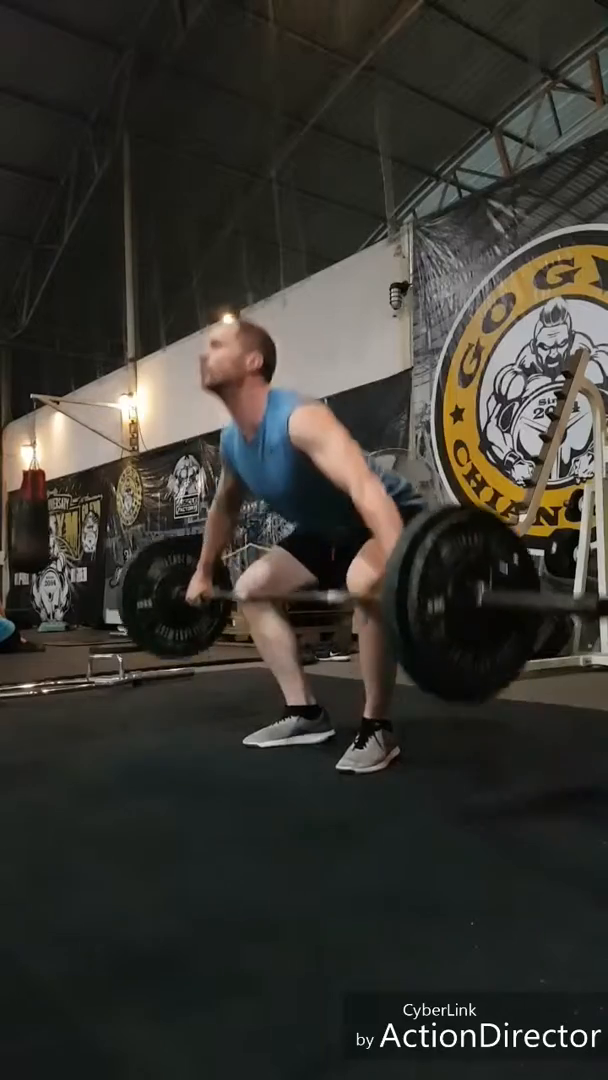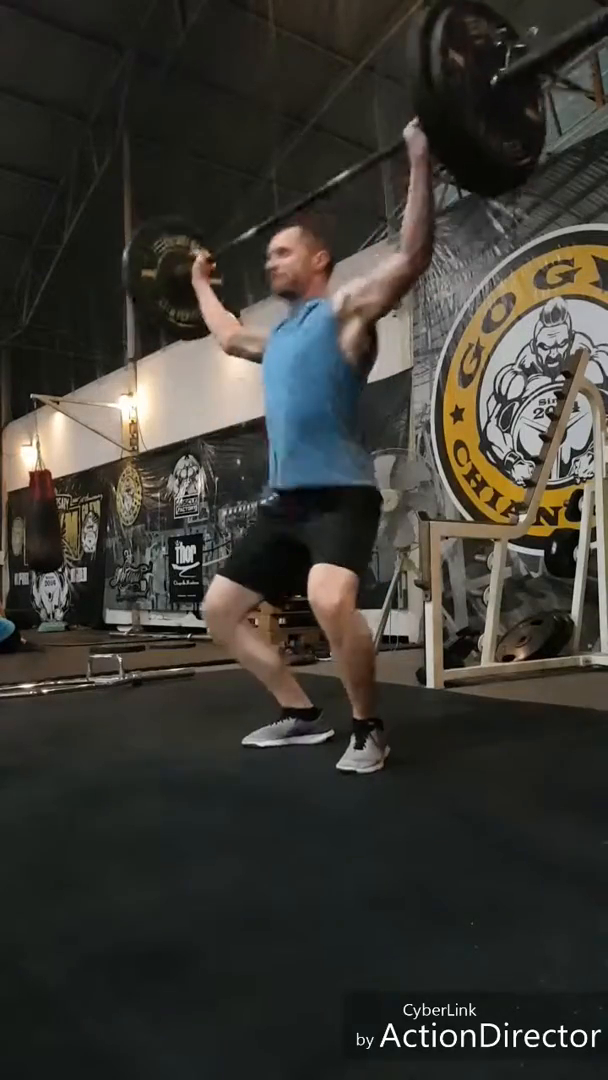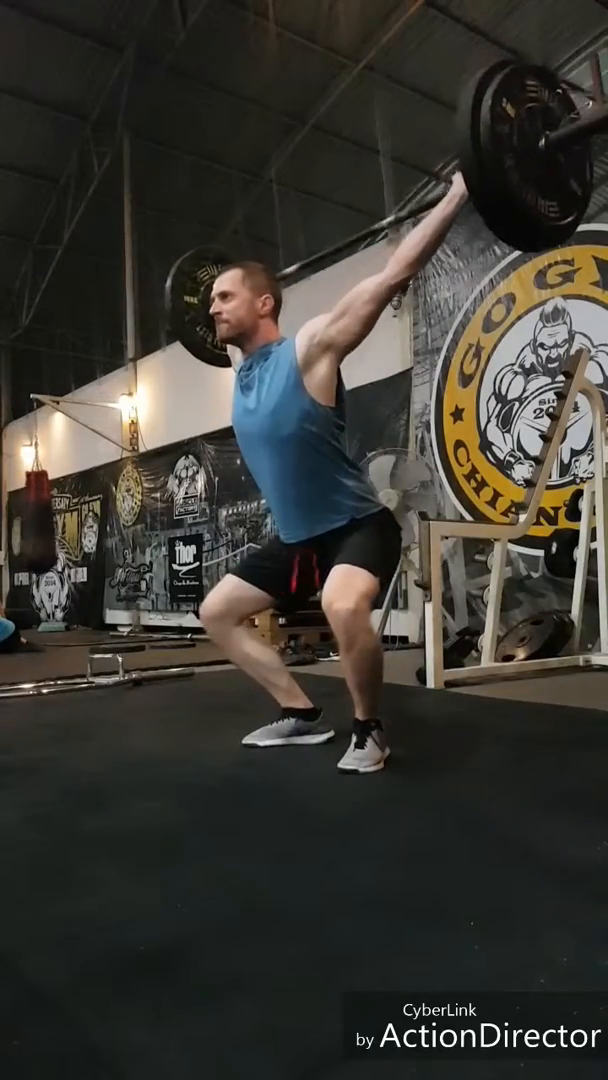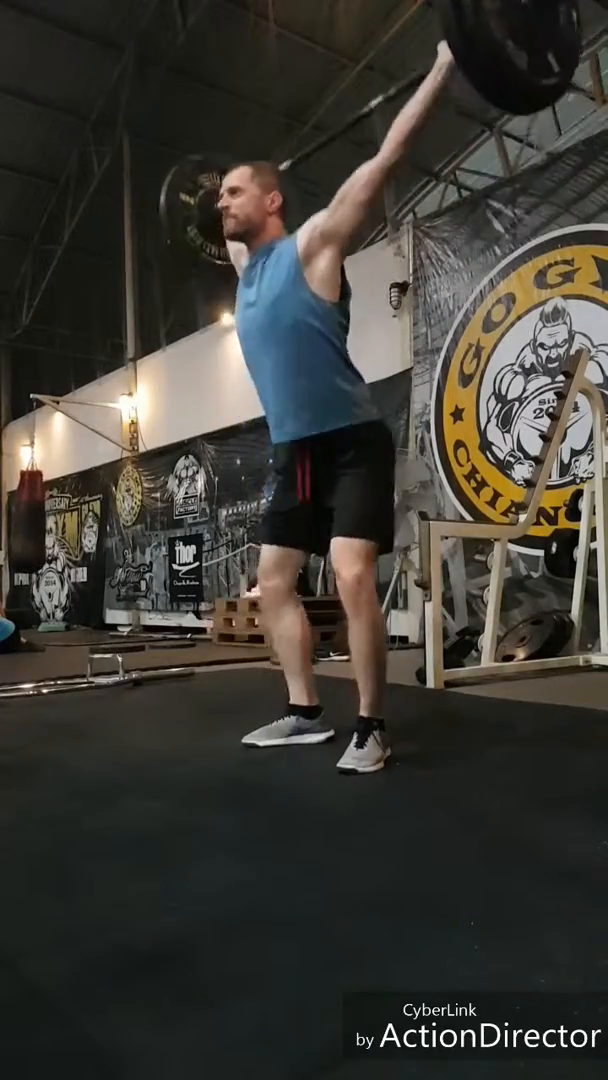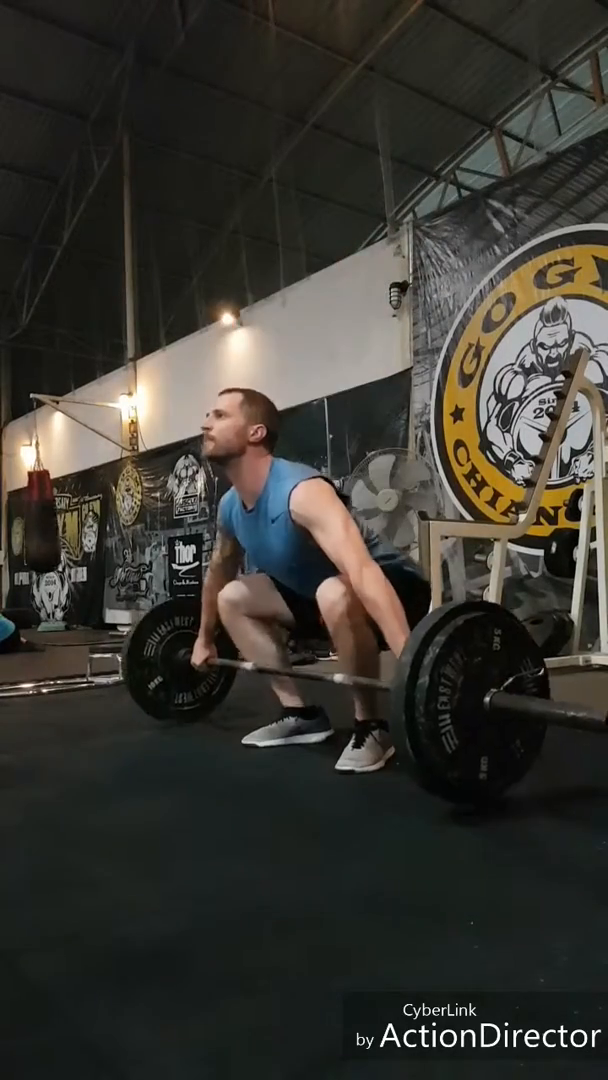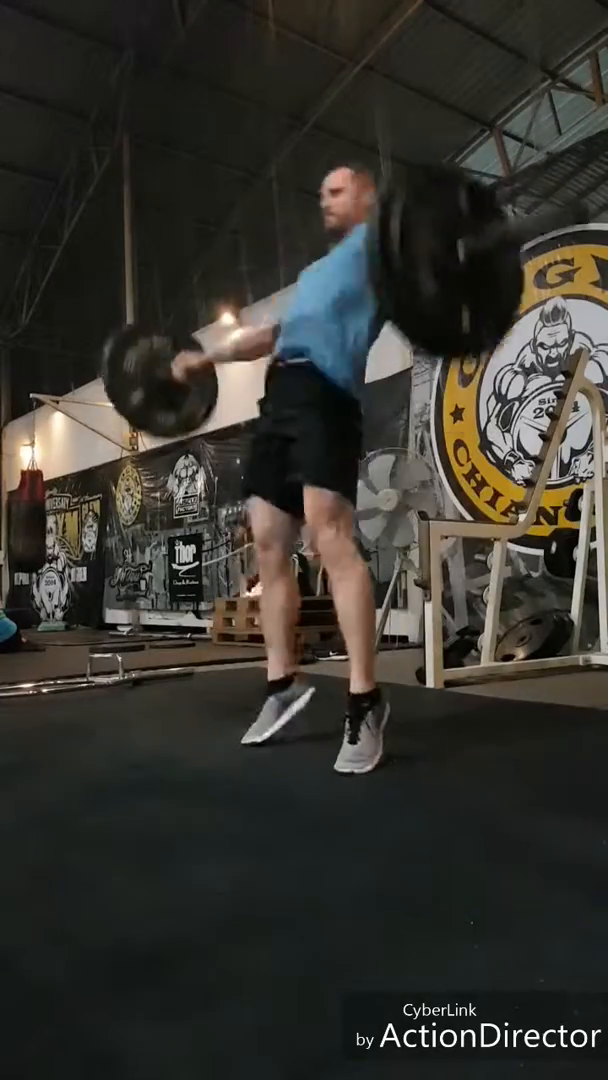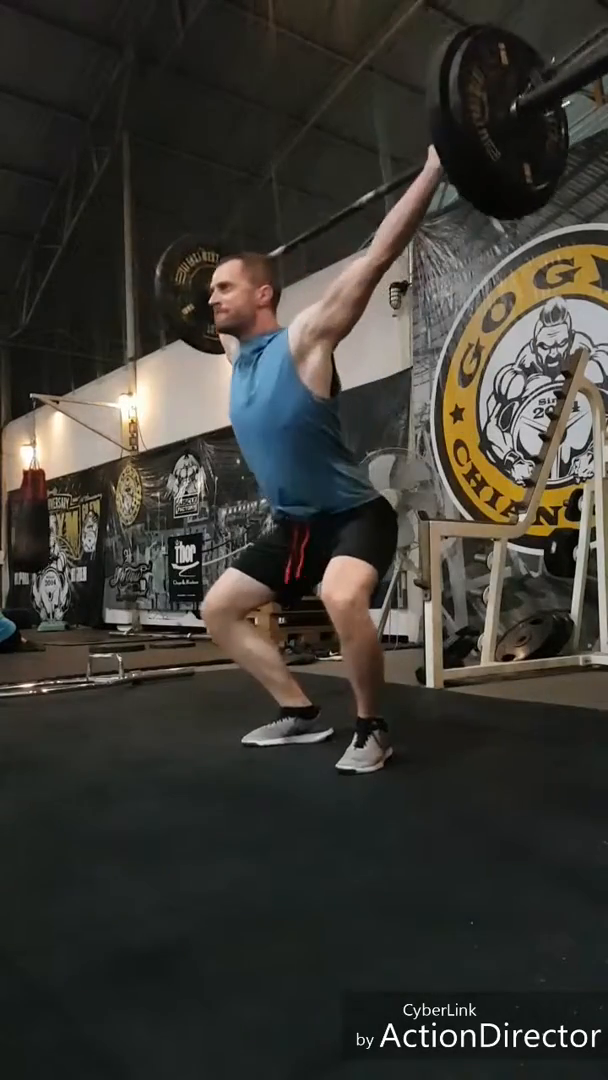
dt=0.7s
person 1, frame 1
left shoulder: (299, 419)
right shoulder: (231, 440)
left elbow: (367, 491)
right elbow: (224, 508)
right wrist: (203, 573)
left hip: (389, 523)
right hip: (328, 529)
left knee: (365, 581)
right knee: (251, 588)
left ankle: (377, 728)
right ankle: (305, 713)
person 1, frame 2
left shoulder: (347, 310)
right shoulder: (279, 331)
left elbow: (413, 258)
right elbow: (229, 332)
left wrist: (421, 158)
right wrist: (200, 278)
left hip: (339, 496)
right hip: (284, 502)
left knee: (330, 602)
right knee: (219, 610)
left ankle: (368, 730)
right ankle: (301, 714)
person 1, frame 3
left shoulder: (308, 350)
right shoulder: (245, 367)
left elbow: (391, 276)
right elbow: (230, 330)
left wrist: (457, 197)
left hip: (357, 526)
right hip: (296, 538)
left knee: (342, 606)
right knee: (216, 612)
left ankle: (369, 730)
right ankle: (302, 714)
person 1, frame 4
left shoulder: (310, 250)
right shoulder: (252, 286)
left elbow: (377, 167)
left wrist: (440, 73)
left hip: (357, 450)
right hip: (301, 455)
left knee: (352, 581)
right knee: (272, 584)
left ankle: (372, 729)
right ankle: (304, 713)
person 1, frame 5
left shoulder: (302, 492)
right shoulder: (230, 507)
left elbow: (363, 573)
right elbow: (218, 572)
right wrist: (204, 639)
left hip: (392, 588)
left knee: (335, 597)
right knee: (232, 600)
left ankle: (372, 728)
right ankle: (300, 713)
person 1, frame 6
left shoulder: (375, 240)
right shoulder: (322, 266)
right elbow: (272, 331)
right wrist: (202, 358)
left hip: (321, 392)
right hip: (279, 397)
left knee: (331, 540)
right knee: (268, 547)
left ankle: (366, 704)
right ankle: (284, 682)
person 1, frame 7
left shoulder: (303, 341)
right shoulder: (241, 357)
left elbow: (375, 259)
right elbow: (223, 325)
left wrist: (433, 169)
left hip: (354, 514)
right hip: (294, 526)
left knee: (343, 599)
right knee: (218, 609)
left ankle: (371, 729)
right ankle: (300, 713)
